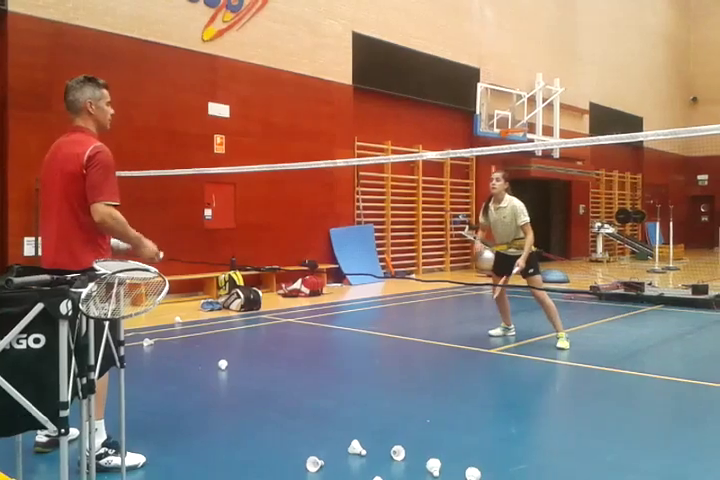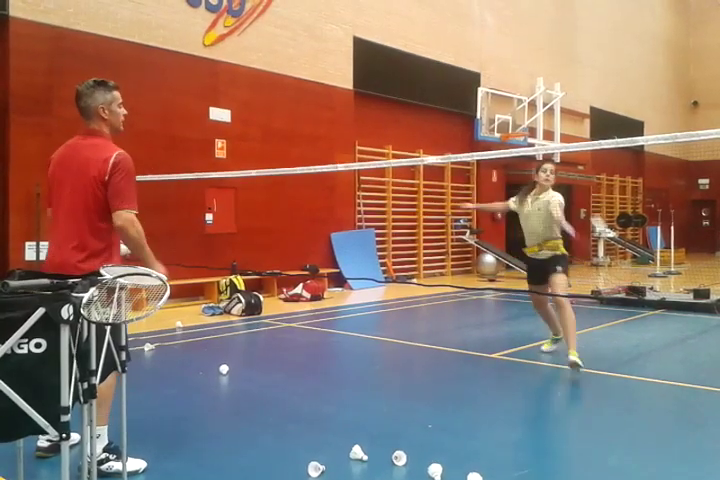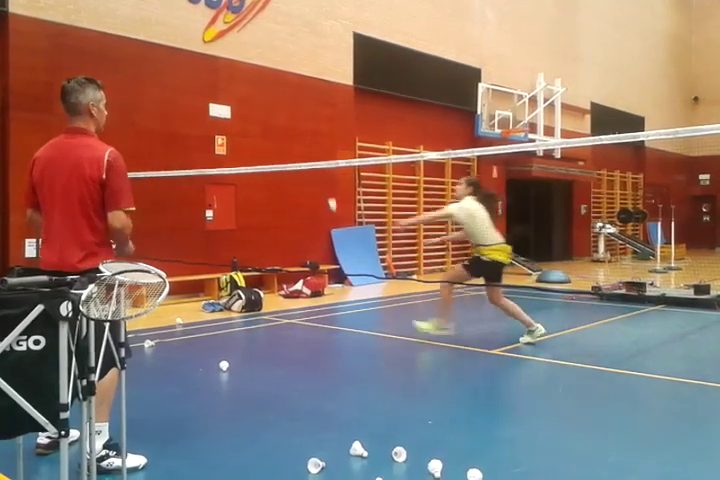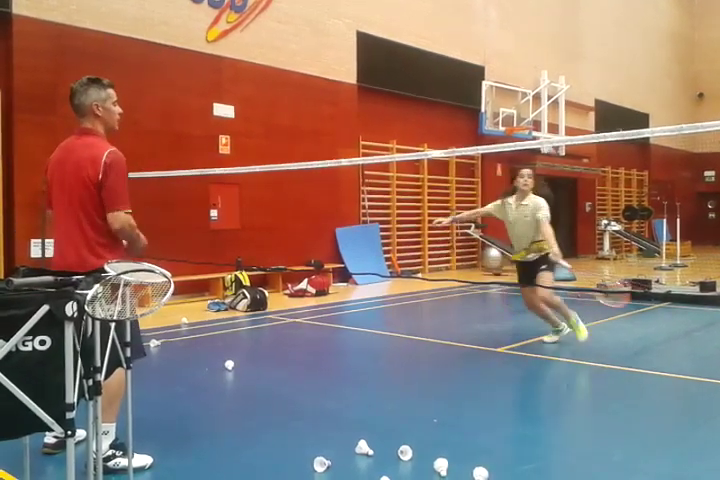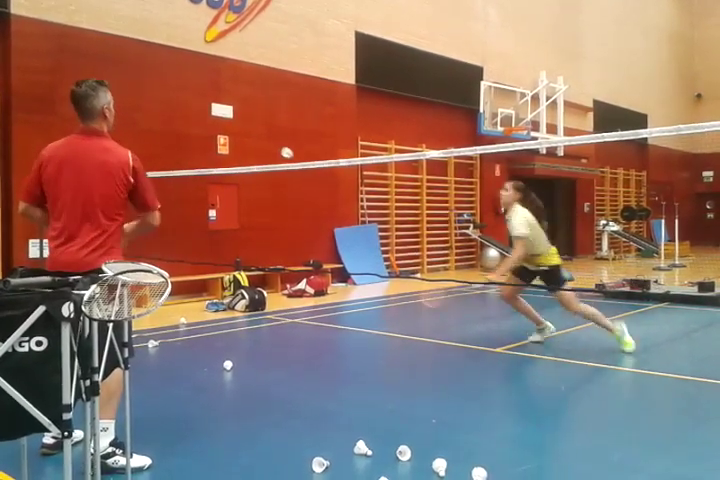
dt=1s
person 1, frame 1
left shoulder: (56, 150)
right shoulder: (95, 152)
right elbow: (102, 214)
left wrist: (114, 240)
right wrist: (138, 242)
left hip: (57, 266)
right hip: (85, 269)
left ankle: (49, 429)
right ankle: (98, 446)
person 1, frame 2
left shoulder: (61, 154)
right shoulder: (115, 159)
left elbow: (54, 213)
right elbow: (124, 221)
right wrist: (151, 262)
left hip: (59, 270)
right hip: (95, 273)
right knee: (106, 361)
left ankle: (51, 434)
right ankle: (100, 450)
person 1, frame 3
left shoulder: (42, 155)
right shoulder: (106, 156)
left elbow: (32, 215)
right elbow: (118, 223)
right wrist: (124, 247)
left hip: (53, 270)
right hip: (92, 272)
right knee: (107, 359)
left ankle: (50, 431)
right ankle: (101, 447)
person 1, frame 4
left shoulder: (58, 155)
right shoulder: (108, 156)
right elbow: (119, 221)
right wrist: (138, 241)
left hip: (65, 270)
right hip: (101, 272)
right knee: (116, 359)
left ankle: (56, 430)
right ankle: (106, 447)
person 1, frame 5
left shoulder: (50, 154)
right shoulder: (124, 160)
left elbow: (27, 208)
right elbow: (153, 219)
right wrist: (129, 229)
left hip: (59, 270)
right hip: (100, 272)
right knee: (112, 359)
left ankle: (54, 432)
right ankle: (105, 445)
person 2, frame 1
left shoulder: (516, 205)
right shoulder: (487, 206)
left elbow: (529, 234)
right elbow: (482, 229)
left wrist: (523, 258)
right wrist: (478, 241)
left hip: (523, 252)
right hip: (502, 252)
left knee: (539, 294)
right knee: (498, 291)
left ankle: (561, 334)
right ankle: (508, 326)
person 2, frame 2
left shoulder: (555, 197)
right shoulder: (523, 198)
left elbow: (558, 213)
right elbow: (502, 206)
left wrist: (562, 221)
right wrist: (476, 206)
left hip: (554, 255)
right hip: (533, 256)
left knee: (560, 298)
right knee: (539, 304)
left ankle: (572, 353)
right ankle: (556, 335)
person 2, frame 3
left shoulder: (463, 206)
right shoulder: (475, 206)
left elbow: (433, 216)
left wrist: (407, 222)
right wrist: (442, 239)
left hip: (489, 256)
right hip: (496, 254)
left knee: (447, 280)
right knee: (495, 298)
left ankle: (442, 323)
right ankle: (533, 328)
person 2, frame 4
left shoulder: (539, 202)
right shoulder: (505, 204)
left elbow: (545, 226)
right elbow: (476, 212)
left wrist: (554, 247)
right wrist: (451, 219)
left hip: (541, 255)
right hip: (522, 258)
left knee: (543, 296)
right knee: (531, 303)
left ankle: (572, 319)
right ankle: (559, 327)
person 2, frame 5
left shoulder: (519, 216)
right shoulder: (512, 213)
left elbow: (519, 251)
left wrist: (499, 273)
left hip: (545, 263)
right hip: (529, 262)
left knee: (574, 307)
right knee: (507, 294)
left ankle: (616, 330)
right ankle: (543, 327)
